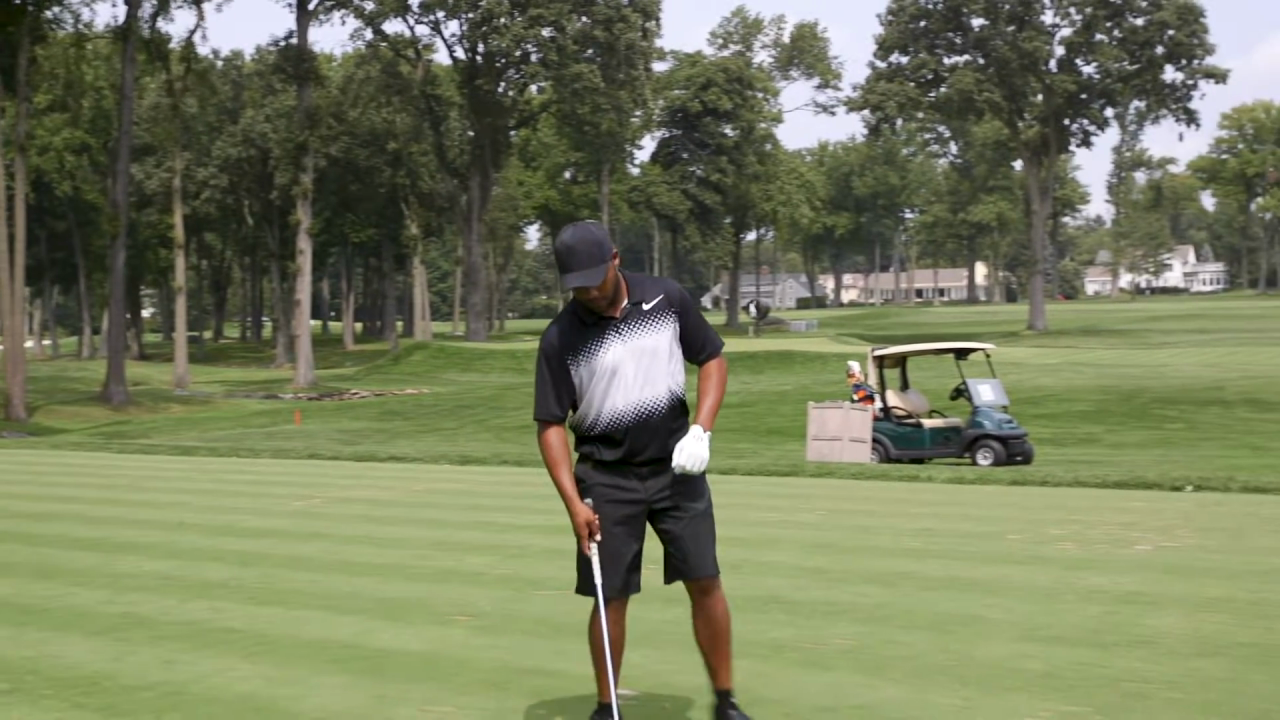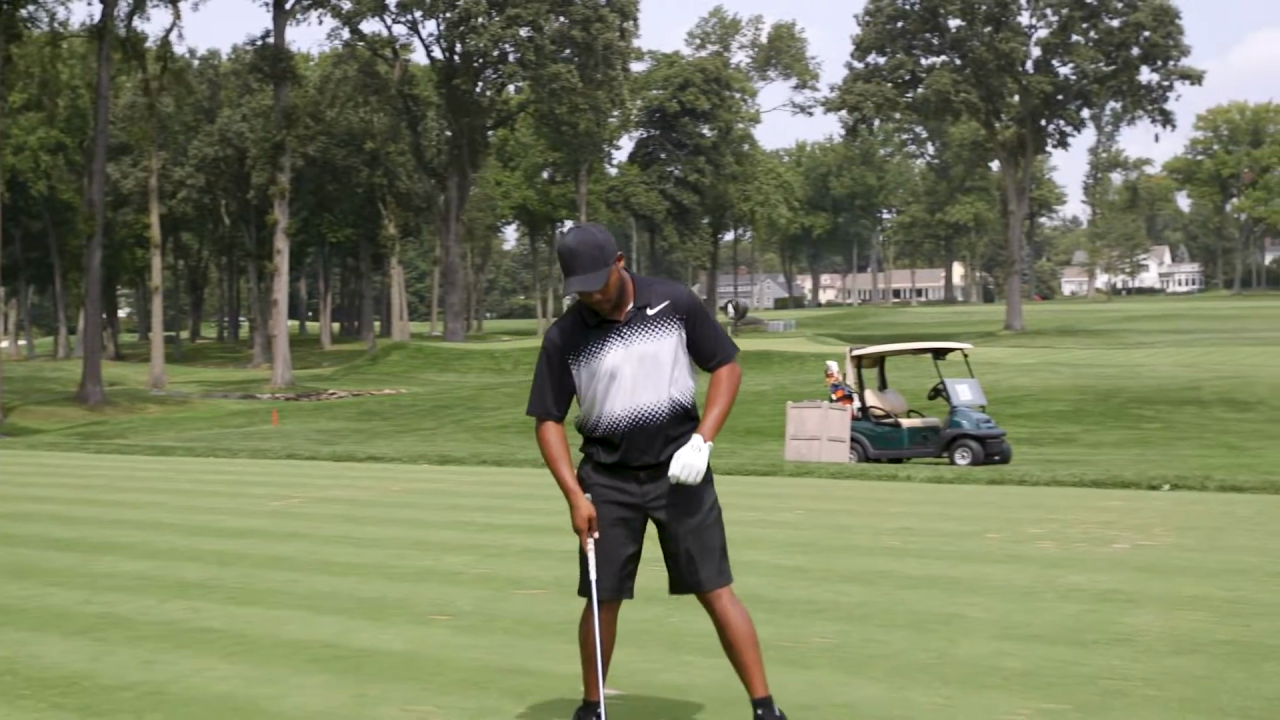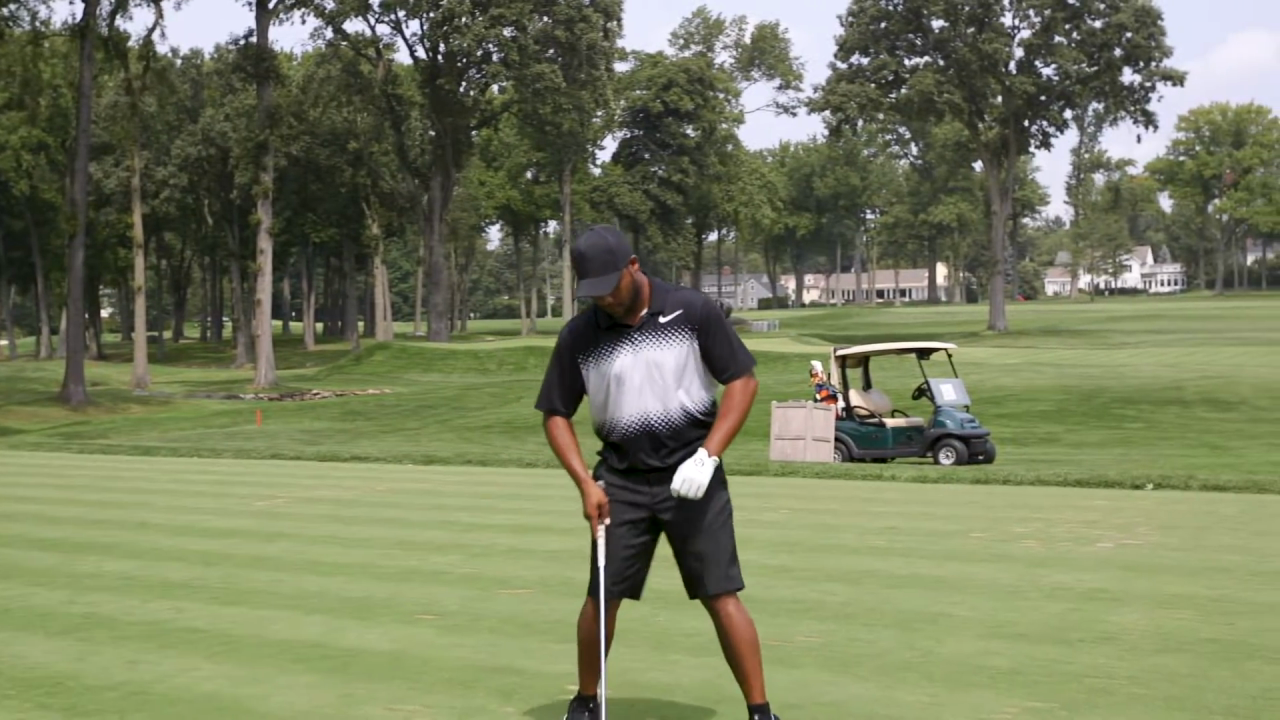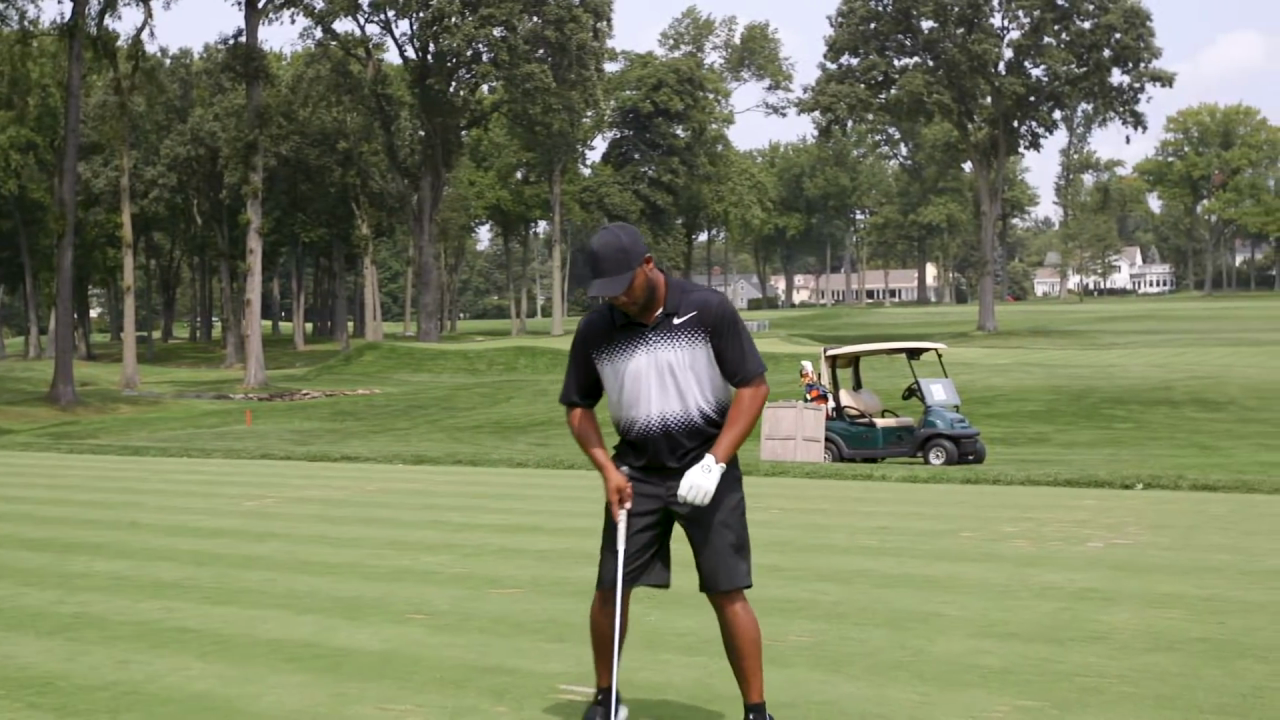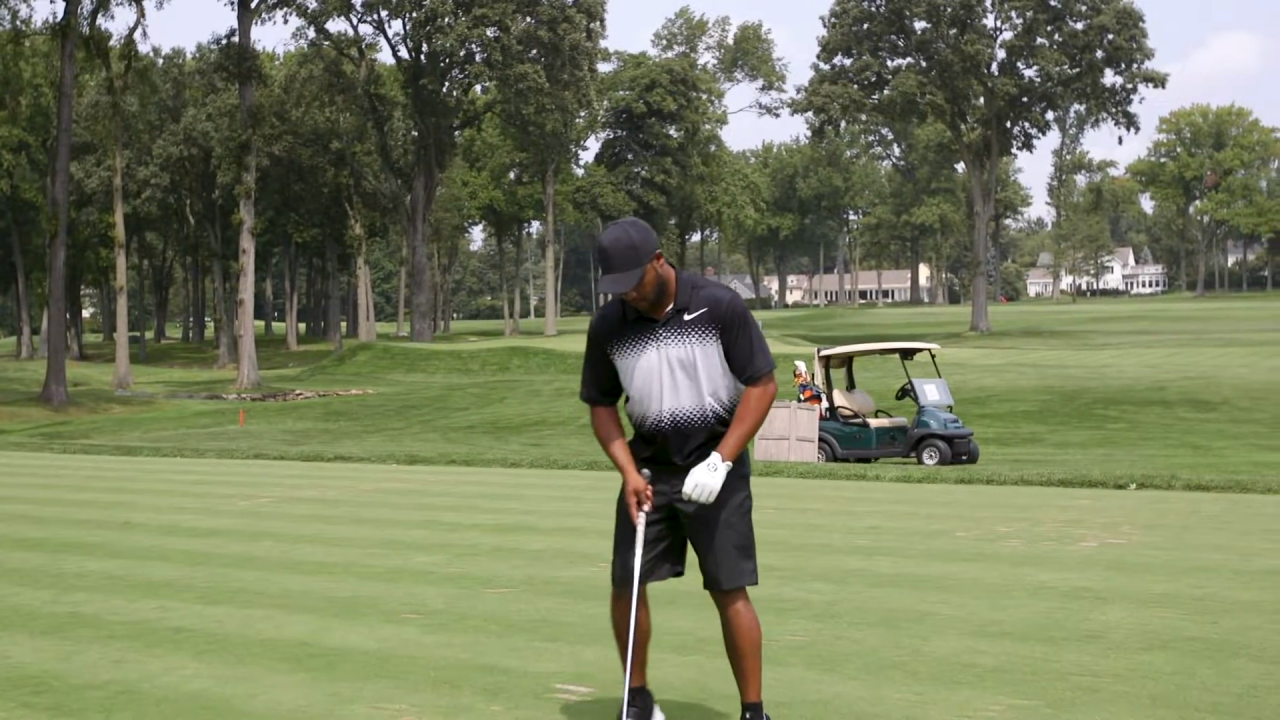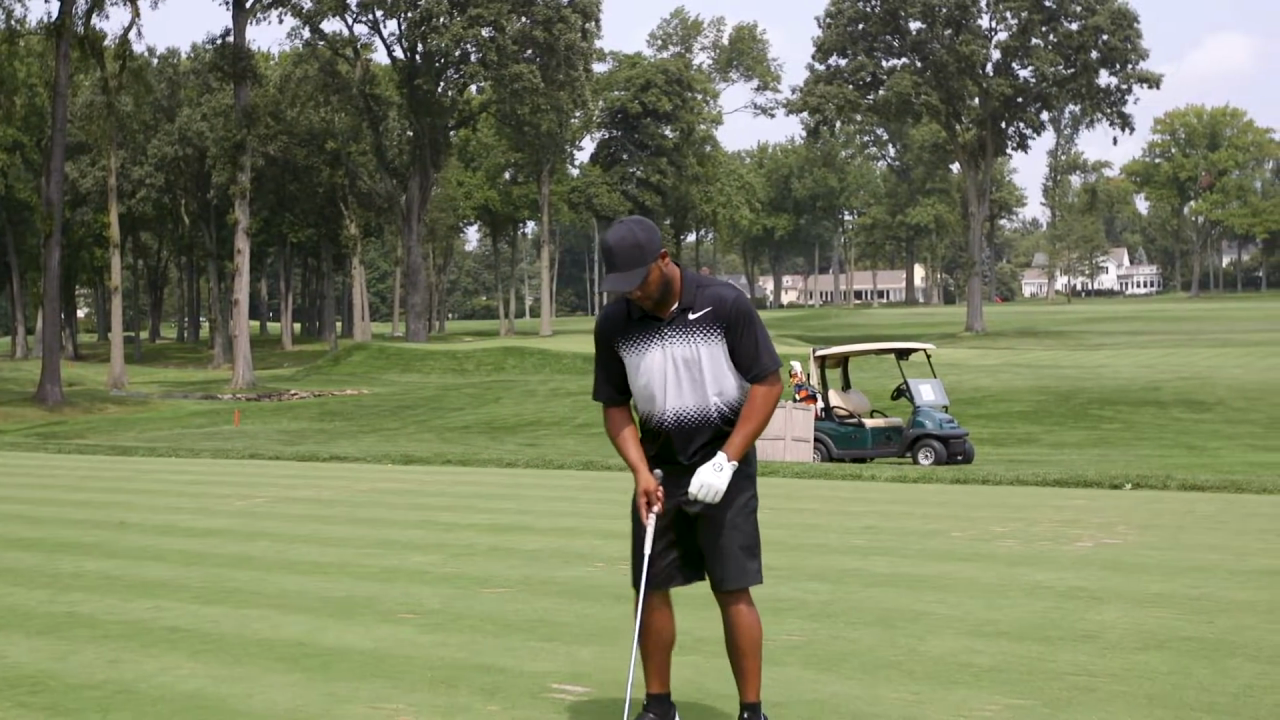
dt=0.2s
person 1, frame 1
left shoulder: (667, 298)
right shoulder: (560, 338)
left elbow: (712, 359)
right elbow: (551, 425)
left wrist: (699, 431)
right wrist: (574, 502)
left hip: (674, 467)
right hip: (607, 476)
left knee: (704, 582)
right knee: (611, 597)
person 1, frame 2
left shoulder: (677, 303)
right shoulder: (564, 337)
left elbow: (727, 367)
right elbow: (548, 420)
left wrist: (701, 441)
right wrist: (575, 496)
left hip: (679, 469)
right hip: (609, 478)
left knee: (715, 590)
right knee: (603, 598)
person 1, frame 3
left shoulder: (693, 310)
right shoulder: (578, 336)
left elbow: (743, 381)
right elbow: (556, 415)
left wrist: (707, 456)
right wrist: (585, 483)
left hip: (691, 474)
right hip: (621, 478)
left knee: (720, 595)
right knee: (601, 597)
person 1, frame 4
left shoulder: (710, 309)
right shoulder: (594, 331)
left elbow: (753, 387)
right elbow: (578, 406)
left wrist: (714, 463)
right wrist: (608, 471)
left hip: (707, 470)
right hip: (638, 472)
left knee: (726, 592)
right knee: (610, 589)
person 1, frame 5
left shoulder: (721, 306)
right shoulder: (607, 325)
left elbow: (762, 385)
right elbow: (602, 406)
left wrist: (719, 462)
right wrist: (629, 472)
left hip: (715, 466)
right hip: (649, 468)
left knee: (729, 590)
right knee: (626, 585)
person 1, frame 6
left shoulder: (725, 304)
right shoulder: (613, 323)
left elbow: (767, 383)
right elbow: (615, 406)
left wrist: (725, 461)
right wrist: (641, 472)
left hip: (722, 465)
right hip: (659, 469)
left knee: (732, 591)
right knee: (652, 588)
